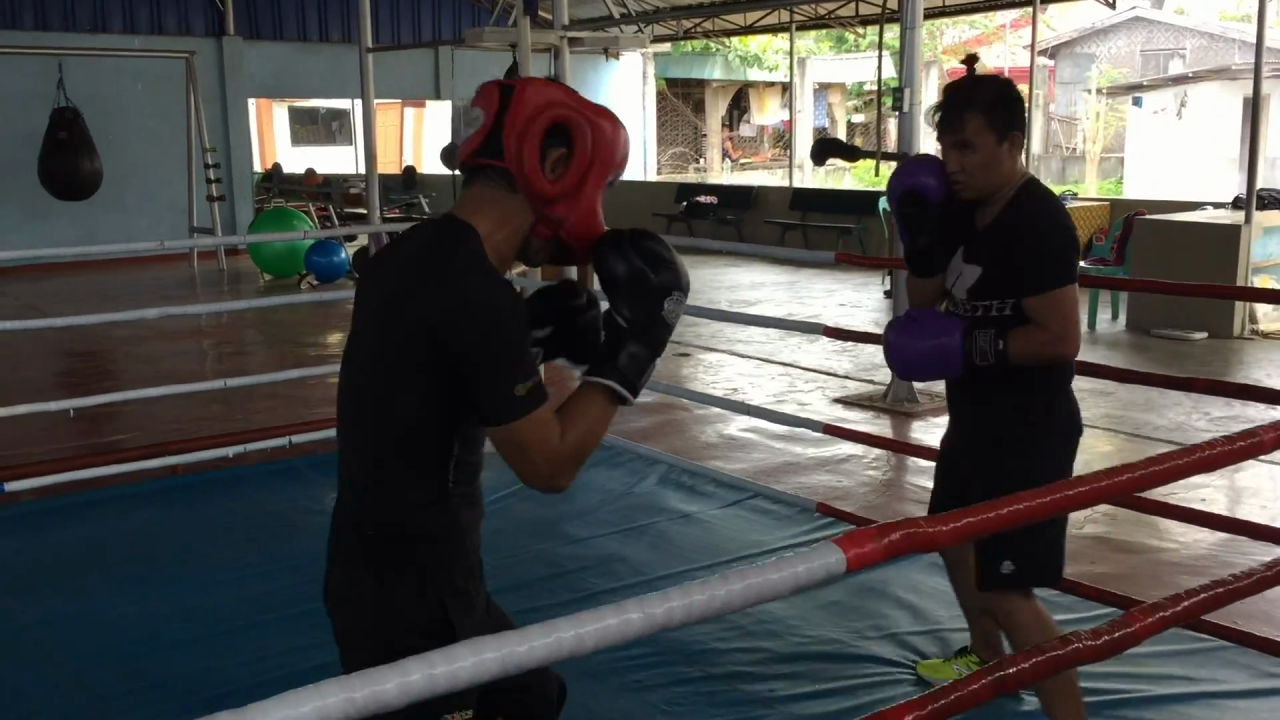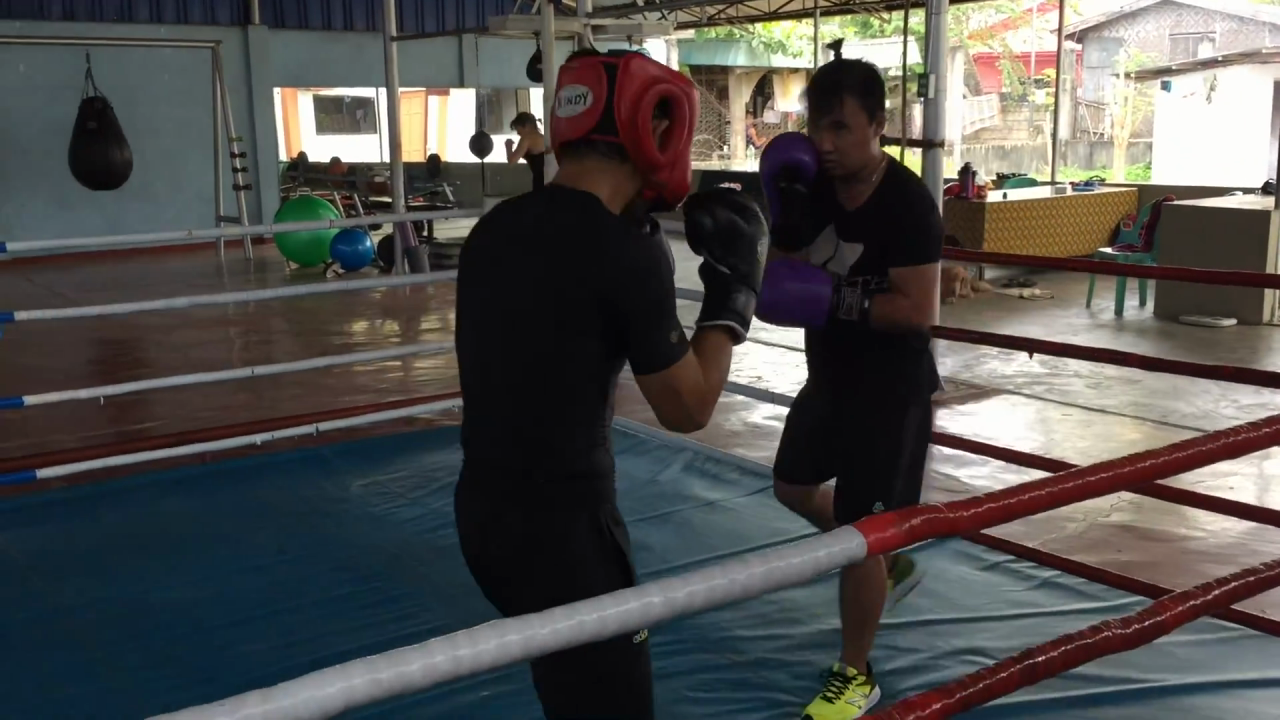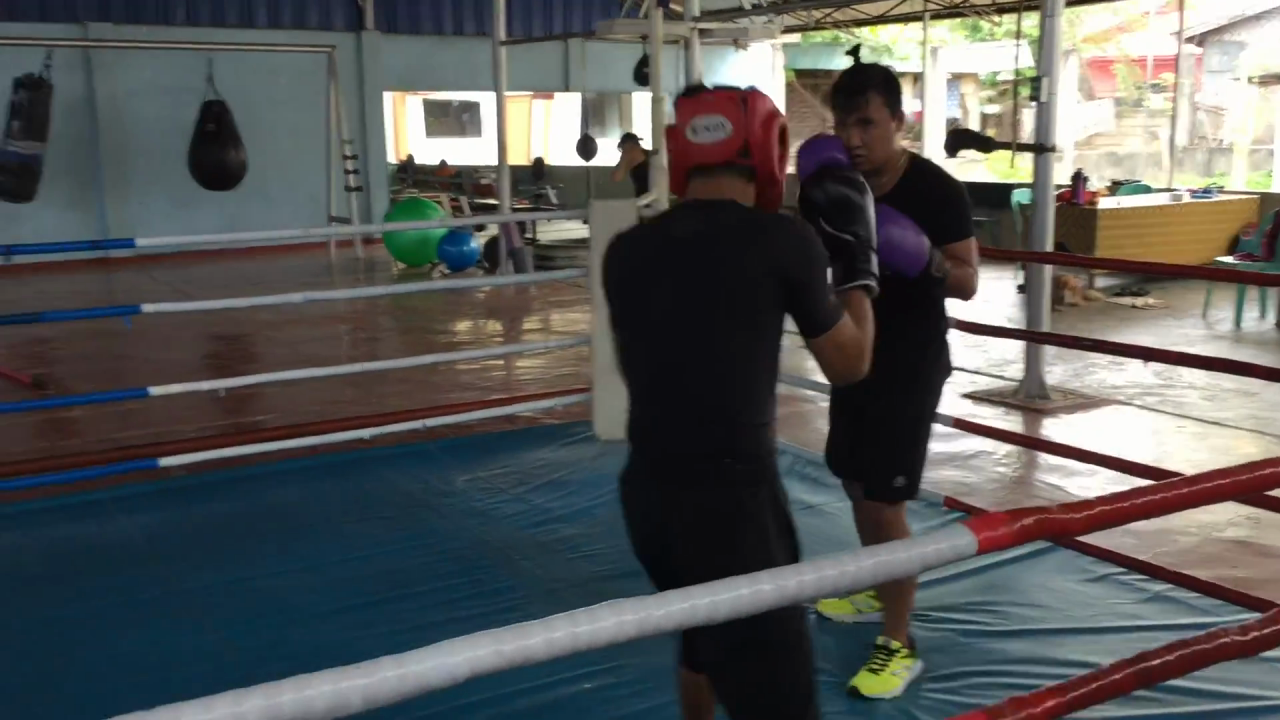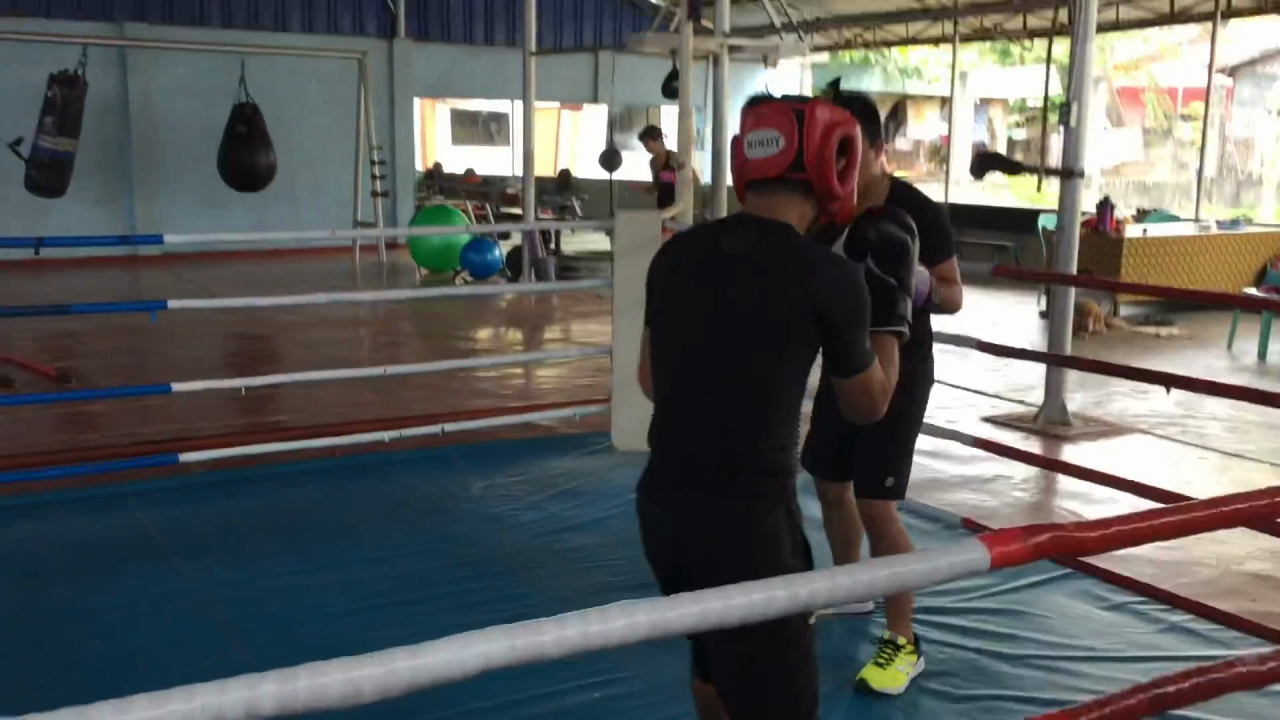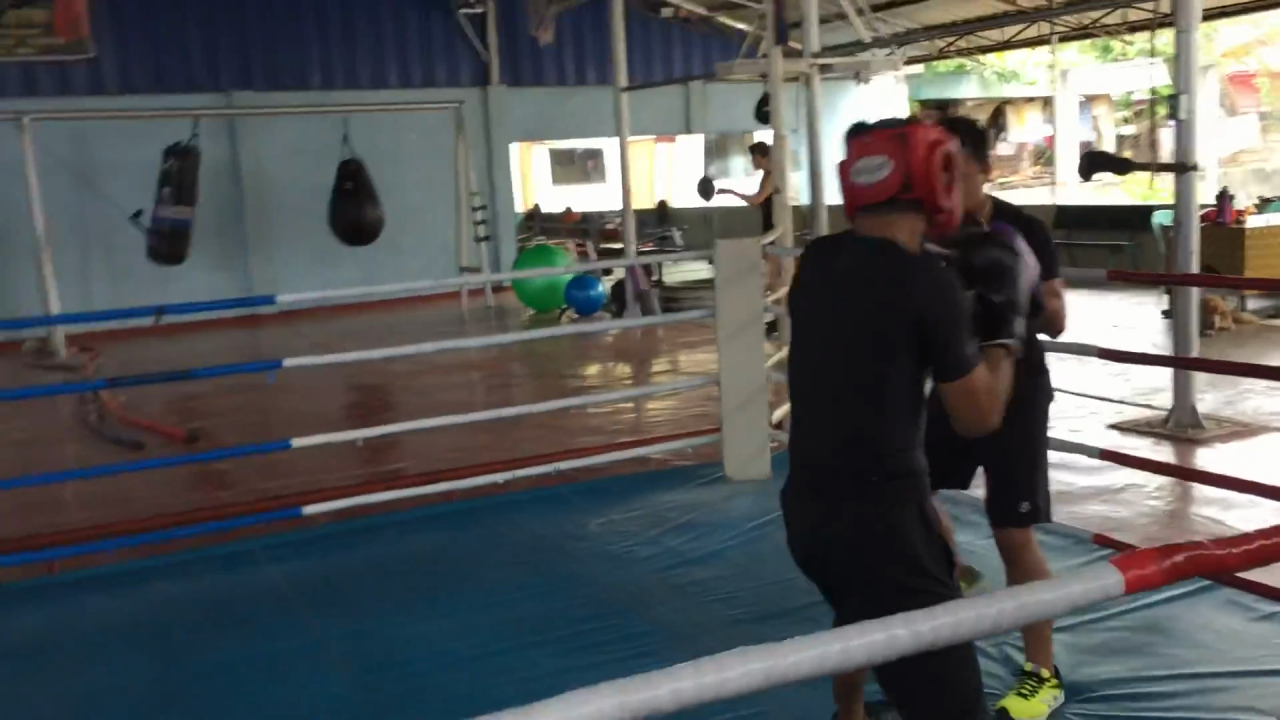
dt=0.7s
person 1, frame 1
left shoulder: (1038, 224)
right shoulder: (960, 208)
left elbow: (1059, 338)
right elbow: (927, 299)
left wrist: (965, 349)
right wrist: (919, 241)
left hip: (1028, 424)
right hip: (978, 417)
left knee: (1008, 589)
right knee: (960, 548)
right ankle: (988, 657)
person 1, frame 2
left shoulder: (908, 203)
right shoulder: (813, 186)
left elbow: (918, 311)
right elbow: (778, 274)
left wrist: (837, 302)
right wrist: (782, 217)
left hip: (892, 385)
right hip: (831, 373)
left knee: (858, 531)
right knee: (792, 484)
right ankle: (891, 566)
person 1, frame 3
left shoulder: (936, 191)
left elbow: (968, 281)
left wrist: (924, 260)
left hip: (909, 365)
left knee: (885, 506)
right knee: (858, 486)
left ankle: (899, 647)
right ankle: (878, 593)
person 1, frame 4
left shoulder: (917, 213)
left elbow: (953, 296)
left wrist: (919, 288)
left hip: (899, 371)
left knee: (876, 503)
right knee: (831, 485)
left ankle: (903, 644)
person 1, frame 5
left shoulder: (1021, 231)
left elbow: (1055, 322)
left wrist: (1026, 290)
left hip: (1013, 394)
right hip: (949, 389)
left knee: (1013, 535)
right ankle: (954, 578)
person 2, frame 1
left shoulder: (415, 253)
right shoulder: (470, 290)
right elbow: (549, 463)
left wrist: (524, 333)
right wrist: (633, 341)
left hip: (406, 563)
right hip: (406, 587)
person 2, frame 2
left shoulder: (494, 228)
right shoulder: (625, 251)
right elbow: (686, 408)
right wrist: (733, 289)
left hip: (484, 508)
right hip: (561, 521)
person 2, frame 3
left shoulder: (625, 251)
right shoulder: (784, 242)
right elbow: (849, 364)
right wrist: (858, 252)
left hip: (646, 496)
right hip: (734, 503)
left knee: (706, 631)
person 2, frame 4
left shoulder: (675, 254)
right shoulder: (828, 277)
right elbow: (866, 405)
right wrist: (893, 296)
left hip: (662, 504)
right hip: (749, 519)
left knee: (715, 643)
person 2, frame 5
left shoulder: (814, 263)
right shoulder: (927, 285)
right elbow: (977, 417)
right wrist: (1006, 313)
left hip: (807, 511)
right hip: (883, 520)
left knee: (857, 606)
